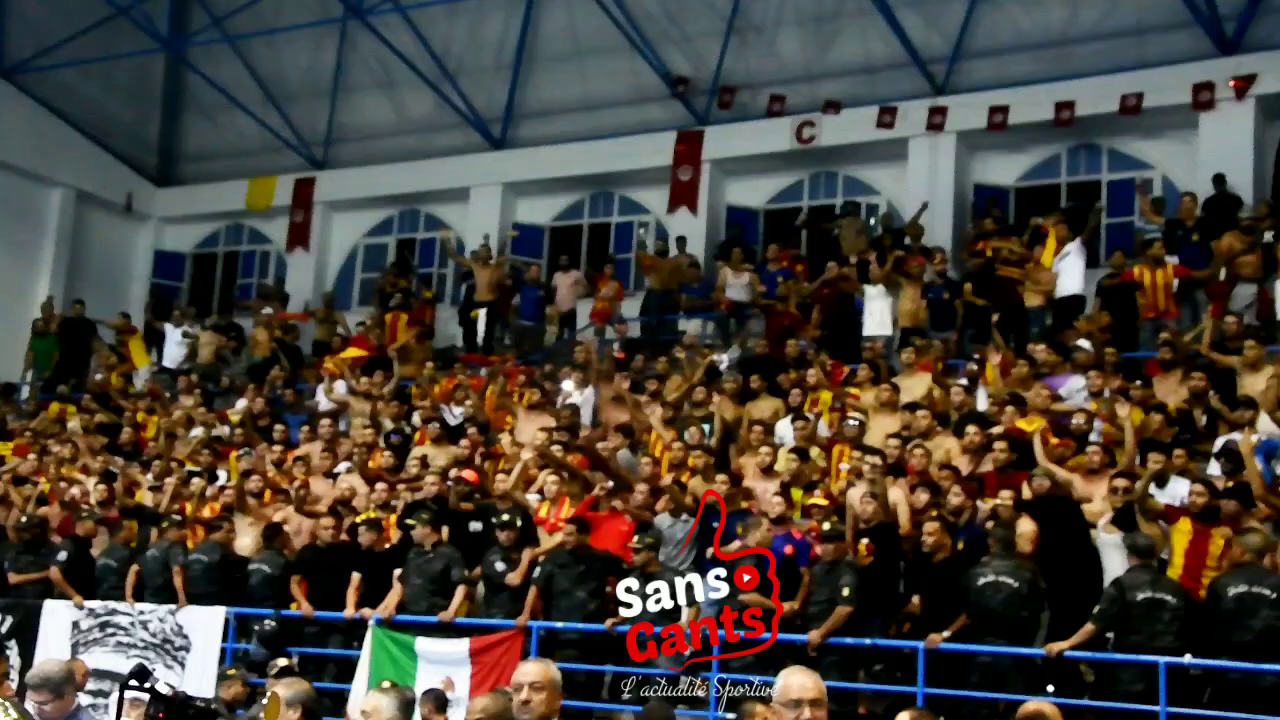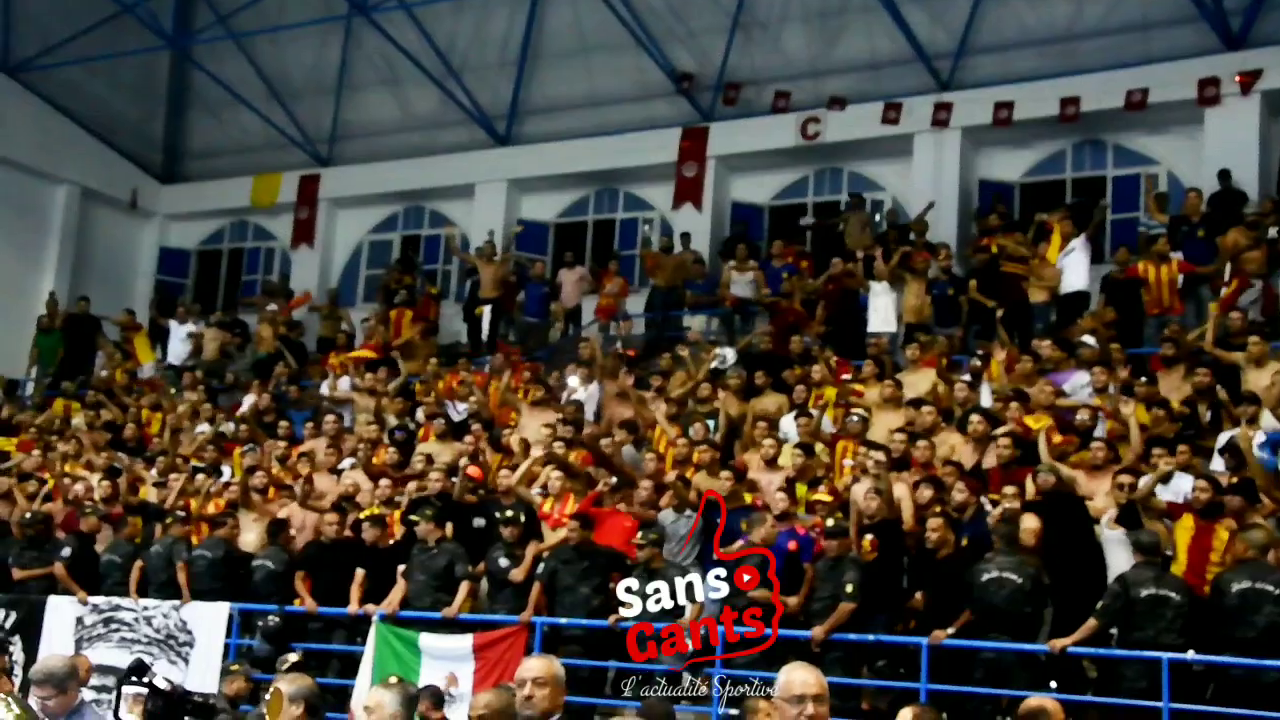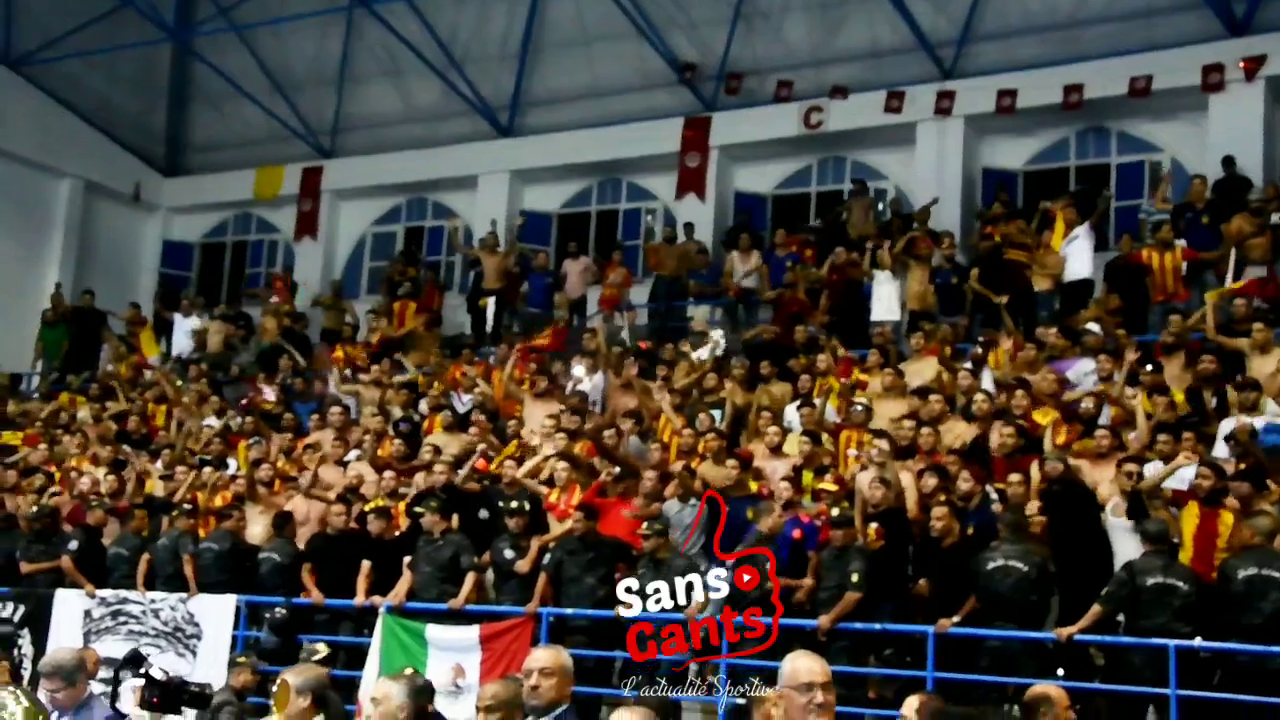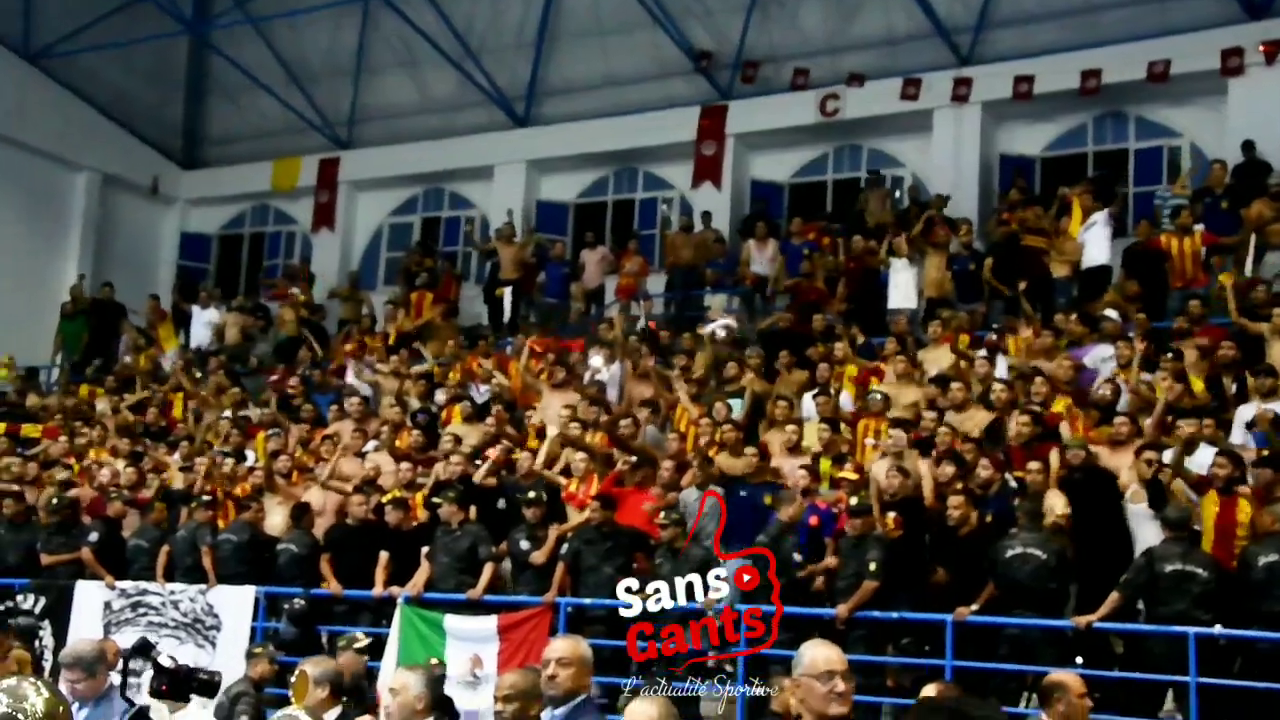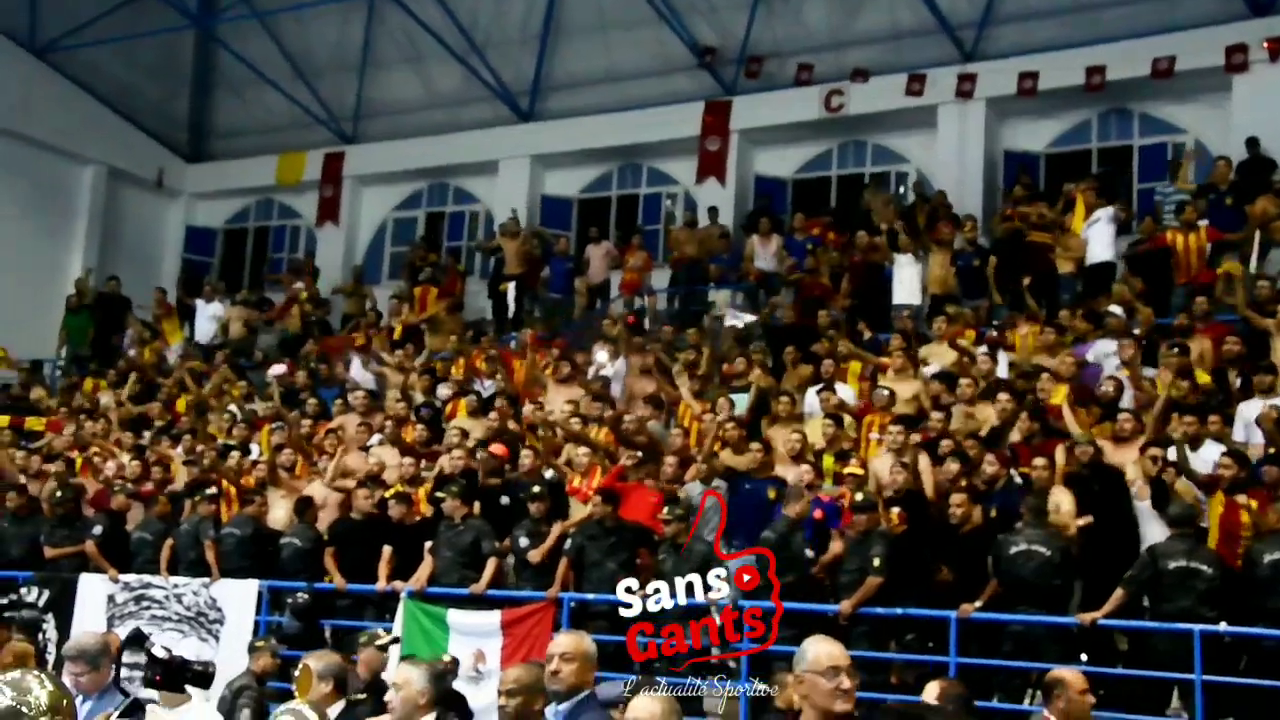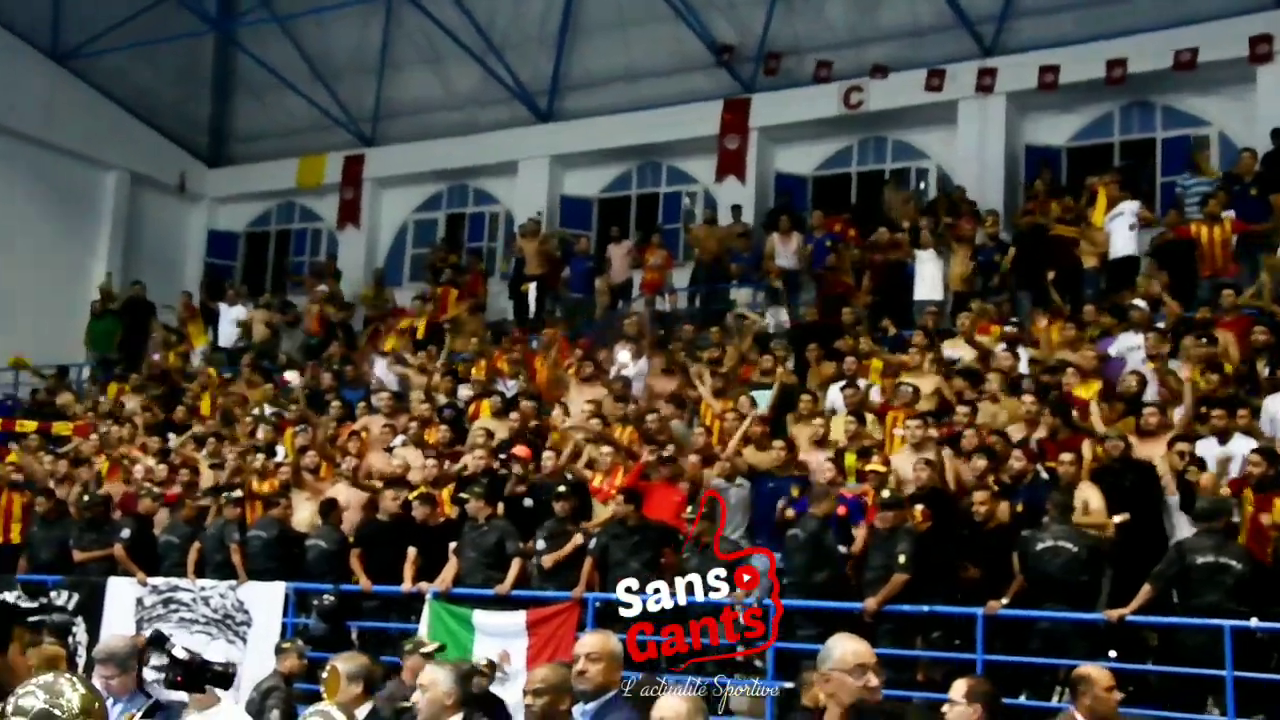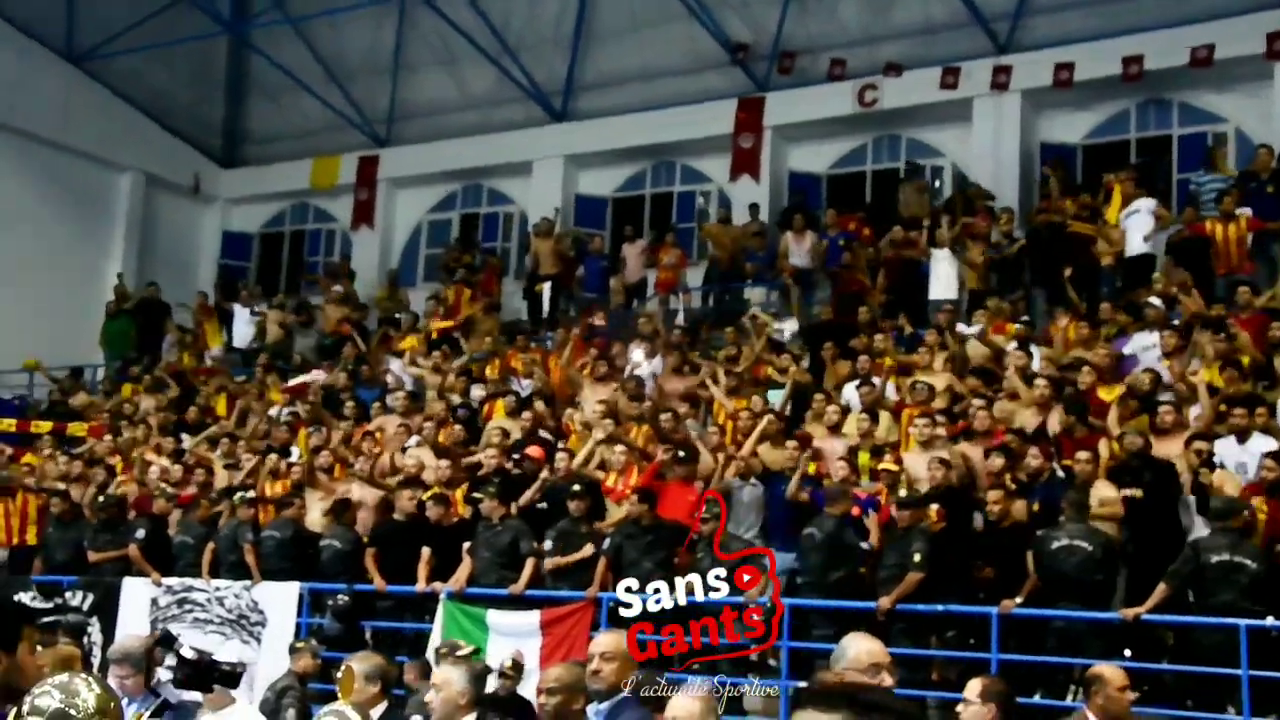
dt=0.1s
person 1, frame 1
left shoulder: (976, 573)
right shoulder: (1028, 574)
left elbow: (969, 613)
right elbow: (1037, 614)
left wrist: (946, 633)
right wrist: (1027, 642)
person 1, frame 2
left shoulder: (980, 569)
right shoulder: (1031, 570)
left elbow: (973, 610)
right elbow: (1040, 610)
left wrist: (950, 630)
right wrist: (1030, 638)
person 1, frame 3
left shoulder: (985, 558)
right shoulder: (1038, 559)
left elbow: (977, 597)
right elbow: (1046, 599)
left wrist: (955, 619)
right wrist: (1038, 627)
right hip: (1026, 634)
left knee: (989, 694)
person 1, frame 4
left shoulder: (1003, 545)
right shoulder: (1056, 547)
left elbow: (995, 585)
right elbow: (1064, 587)
left wrist: (974, 607)
right wrist: (1056, 614)
left knee: (1008, 681)
person 1, frame 5
left shoulder: (1006, 542)
right shoulder: (1061, 544)
left elbow: (998, 581)
right elbow: (1069, 585)
left wrist: (978, 604)
right wrist: (1060, 611)
left knee: (1011, 678)
person 1, frame 6
left shoulder: (1031, 538)
right shoulder: (1088, 540)
left elbow: (1024, 577)
right elbow: (1097, 580)
left wrist: (1004, 601)
right wrist: (1088, 608)
right hip: (1076, 615)
left knee: (1039, 676)
person 1, frame 7
left shoulder: (1047, 538)
right shoulder: (1102, 540)
left elbow: (1038, 576)
right elbow: (1111, 580)
left wrist: (1018, 600)
right wrist: (1101, 607)
left hip: (1057, 614)
right hip: (1091, 615)
left knee: (1054, 675)
right knee: (1095, 676)
person 2, frame 1
left shoulder: (1123, 584)
right shoulder: (1175, 589)
left elbow: (1099, 621)
right elbow: (1184, 628)
left wrist: (1068, 644)
left hip: (1130, 669)
person 2, frame 2
left shoulder: (1127, 580)
right shoulder: (1180, 585)
left elbow: (1102, 617)
right elbow: (1189, 625)
left wrist: (1070, 640)
left hip: (1134, 665)
left knee: (1125, 715)
person 2, frame 3
left shoulder: (1134, 569)
right shoulder: (1188, 574)
left elbow: (1106, 603)
right elbow: (1197, 615)
left wrist: (1076, 628)
left hip: (1141, 653)
right hip: (1178, 656)
person 2, frame 4
left shoulder: (1153, 556)
right shoulder: (1208, 561)
left elbow: (1125, 591)
right elbow: (1217, 601)
left wrist: (1095, 616)
left hip: (1160, 638)
left knee: (1147, 704)
person 2, frame 5
left shoulder: (1157, 552)
right shoulder: (1213, 558)
left elbow: (1129, 586)
right elbow: (1222, 600)
left wrist: (1101, 613)
left hip: (1164, 638)
right hip: (1203, 640)
person 2, frame 6
left shoulder: (1185, 548)
right shoulder: (1242, 554)
left elbow: (1157, 582)
right elbow: (1254, 595)
left wrist: (1128, 609)
left hip: (1194, 634)
left knee: (1185, 701)
person 2, frame 7
left shoulder: (1200, 547)
right shoulder: (1256, 552)
left elbow: (1172, 580)
right elbow: (1268, 594)
left wrist: (1144, 608)
left hip: (1209, 633)
left knee: (1207, 701)
